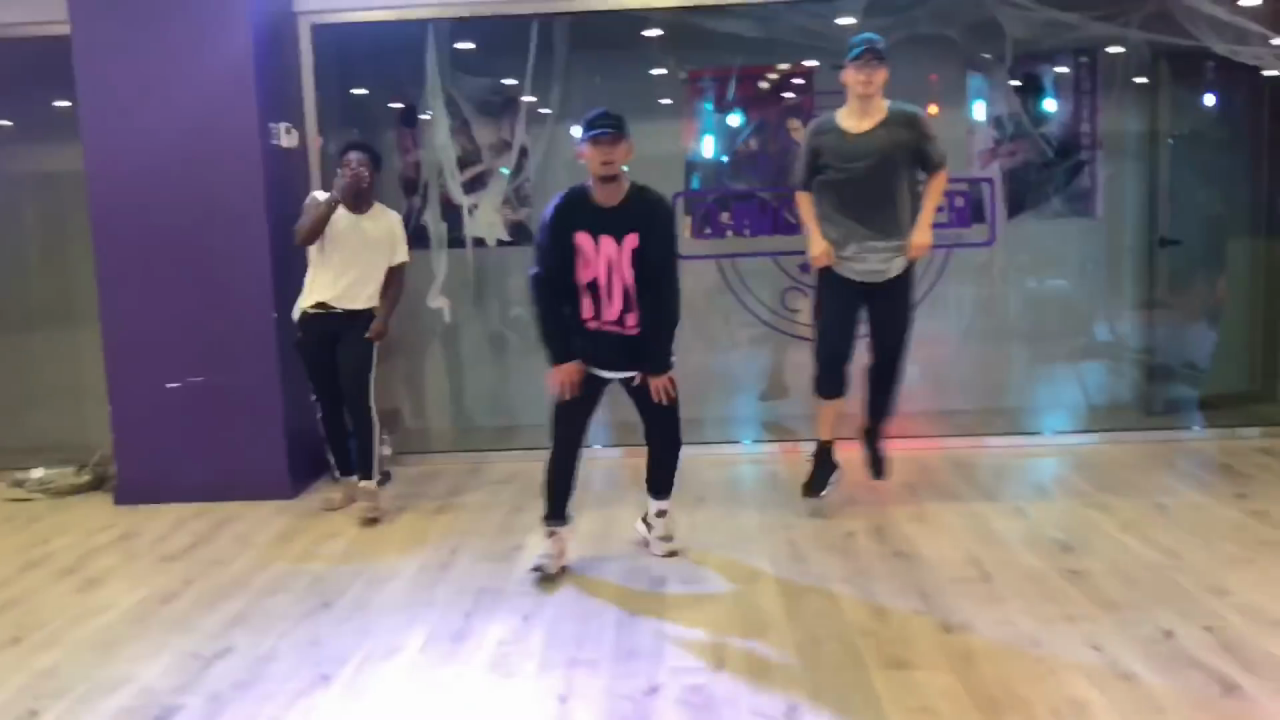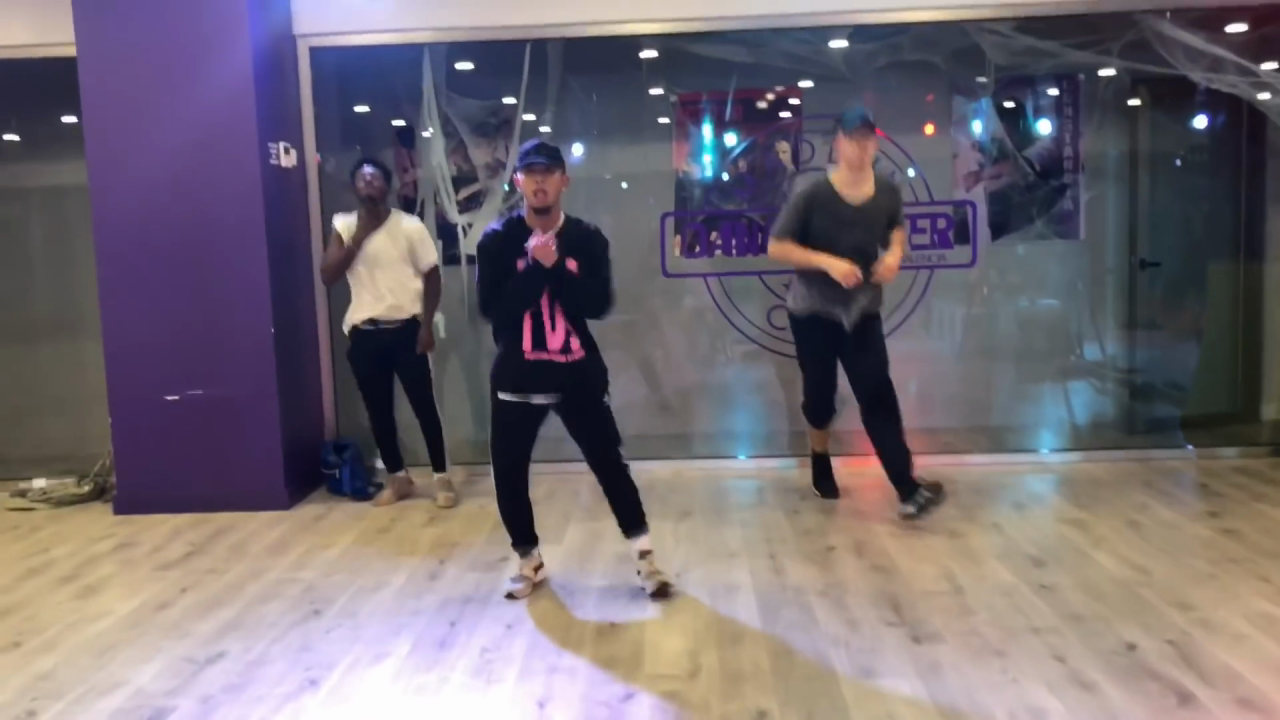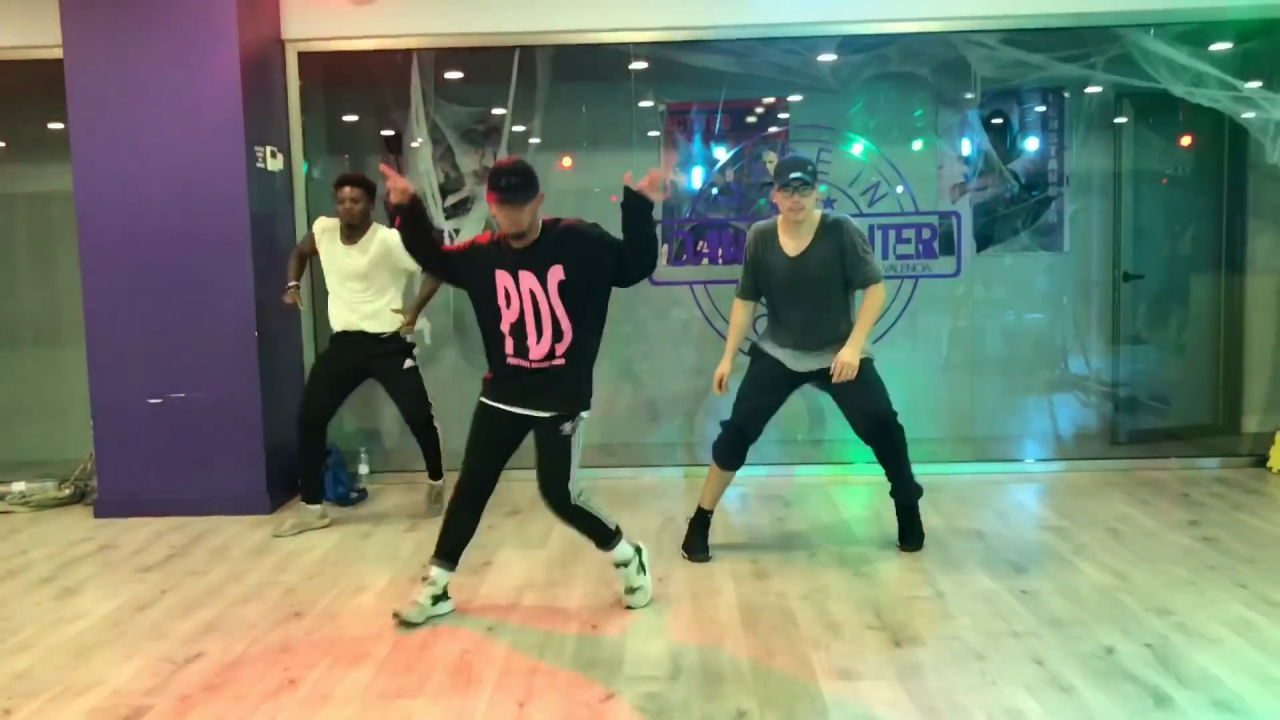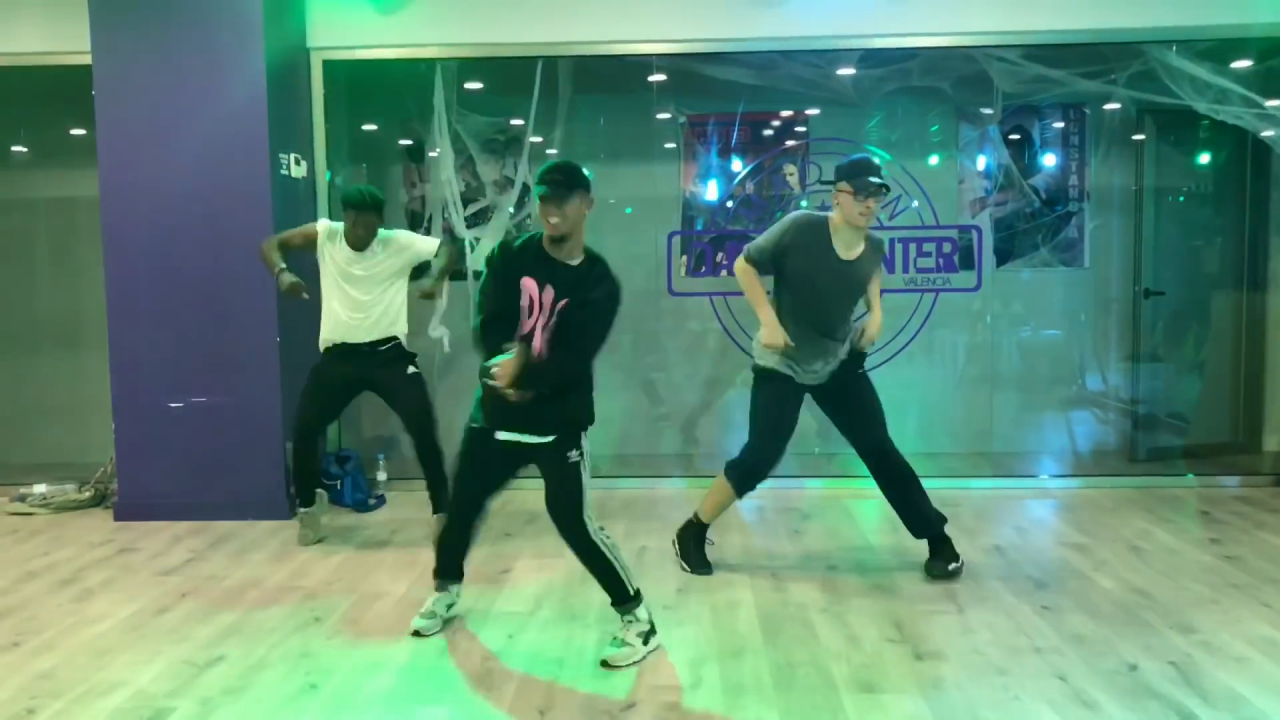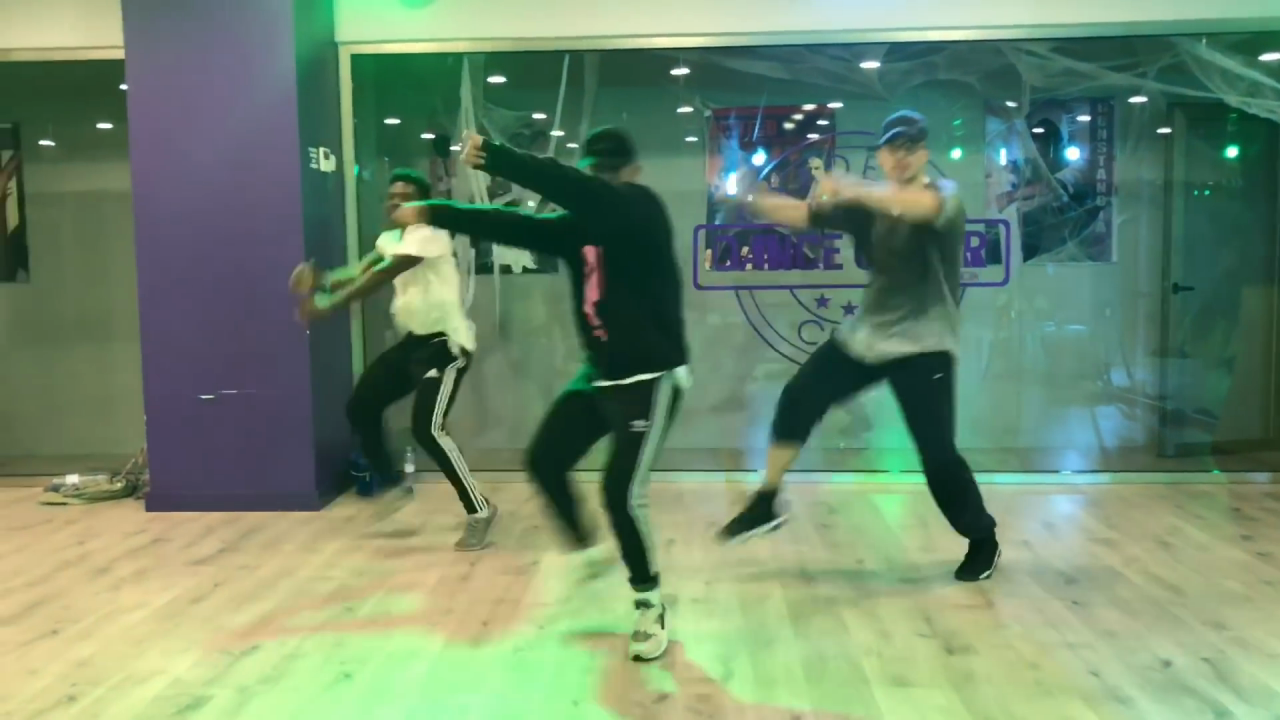
dt=0.7s
person 1, frame 1
left shoulder: (654, 210)
right shoulder: (564, 210)
left elbow: (662, 287)
right elbow: (546, 285)
left wrist: (659, 360)
right wrist: (561, 355)
left hip: (640, 346)
right hip: (581, 347)
left knee: (666, 434)
right knee: (565, 442)
left ankle: (656, 517)
right ankle: (556, 536)
person 1, frame 2
left shoulder: (589, 240)
right shoulder: (496, 240)
left elbow: (595, 303)
right elbow: (492, 305)
left wrist: (556, 266)
right wrist: (532, 265)
left hip: (579, 375)
right hip: (517, 380)
left knee: (610, 464)
right knee: (508, 475)
left ankle: (643, 554)
right ankle: (529, 558)
person 1, frame 3
left shoulder: (579, 242)
right shoulder: (482, 253)
left elbow: (635, 266)
right elbow: (434, 258)
left wrist: (638, 206)
right wrist: (409, 209)
left hip: (563, 396)
right hip: (504, 393)
left knee: (560, 493)
right knee: (471, 487)
left ankle: (627, 556)
right ankle: (436, 585)
person 1, frame 4
left shoulder: (598, 283)
right shoulder: (513, 256)
left elbow: (573, 354)
right elbow: (489, 323)
left wrist: (524, 377)
right wrist: (503, 362)
left hip: (559, 420)
right hip: (496, 414)
left knee: (574, 524)
right knee: (462, 512)
left ankle: (637, 622)
right ankle: (445, 591)
person 1, frame 5
left shoulder: (640, 209)
right shoulder: (578, 226)
left elbow: (571, 188)
right elbow: (516, 226)
left wrist: (492, 157)
right wrist: (433, 214)
left hip: (650, 377)
right hip: (601, 374)
left knee: (621, 493)
right knee: (544, 462)
left ankle: (650, 606)
right ankle: (588, 552)
person 2, frame 1
left shoulder: (908, 122)
right shoulder: (821, 130)
left elbow: (937, 171)
right elbow: (803, 189)
left wrist: (924, 225)
right wrist: (814, 236)
left hip: (894, 258)
right hip: (838, 261)
left knee: (889, 355)
right knee: (831, 353)
left ankle: (873, 436)
right ankle: (824, 454)
person 2, frame 2
left shoulder: (888, 192)
right shoulder: (812, 193)
right elbow: (777, 247)
left wrist: (894, 253)
right wrist: (828, 262)
left hip: (862, 305)
right hip: (812, 306)
left knee: (877, 389)
right knee: (819, 393)
left ankle: (906, 486)
right ankle: (820, 461)
person 2, frame 3
left shoulder: (841, 231)
right shoulder: (761, 236)
left elbow: (875, 287)
right elbow: (746, 296)
left wrist: (853, 346)
right wrist: (728, 355)
left hip: (838, 352)
right hip: (777, 351)
left knee: (879, 421)
right knee: (739, 429)
left ankle: (907, 508)
right ankle: (700, 521)
person 2, frame 4
left shoulder: (873, 246)
right shoulder: (801, 228)
right elbow: (746, 265)
left wrist: (874, 309)
right wrist: (768, 321)
left hip: (839, 361)
right hip: (781, 362)
left knee: (879, 450)
right knee: (762, 456)
left ankle: (937, 539)
right ankle: (694, 531)
person 2, frame 5
left shoulder: (940, 195)
right shoulder: (861, 204)
left elbow: (925, 210)
right elbow: (805, 217)
left wrist: (854, 191)
right wrist: (762, 202)
left hip: (924, 346)
right hip: (868, 332)
left knee: (938, 453)
right knee: (798, 398)
left ankle: (983, 537)
right ankle: (767, 501)
person 3, frame 1
left shoulder: (389, 220)
right shoulder: (321, 201)
left elbow: (395, 274)
right elbow: (303, 238)
left wrist: (383, 316)
right wrist: (335, 196)
left hip: (359, 318)
right hip: (316, 316)
left knee: (358, 397)
right knee: (329, 403)
left ankle: (369, 486)
right ankle: (348, 479)
person 3, frame 2
left shoulder: (411, 227)
right shoulder: (342, 225)
left elbow: (432, 278)
right elbow: (328, 275)
left wrist: (426, 326)
right wrist: (357, 239)
left hip: (406, 328)
right hip: (364, 331)
left knee: (424, 405)
right knee: (378, 409)
left ankle: (442, 477)
right ankle: (398, 476)
person 3, frame 3
left shoulder: (388, 239)
right shoulder: (323, 231)
right elbow: (299, 251)
left wrist: (415, 310)
right wrist: (293, 285)
left hip: (387, 343)
right hip: (344, 342)
left knee: (419, 415)
right knee: (309, 416)
left ankle: (436, 484)
right ankle: (311, 507)
person 3, frame 4
left shoulder: (400, 243)
right shoulder: (322, 235)
left elbow: (449, 251)
right elbow: (271, 244)
left wrist: (438, 282)
right wrist: (283, 273)
left hip: (387, 351)
right hip: (338, 353)
left knee: (423, 428)
right knee: (304, 431)
left ankle: (443, 514)
right ankle: (309, 509)
person 3, frame 5
left shoulder: (429, 232)
right shoulder: (392, 238)
left elbow: (387, 274)
right elbow: (361, 271)
left wrist: (330, 305)
right wrist: (320, 282)
left hip: (445, 343)
right hip: (414, 342)
left knee: (427, 429)
right knee: (360, 407)
left ankle: (480, 512)
right ankle: (389, 480)
